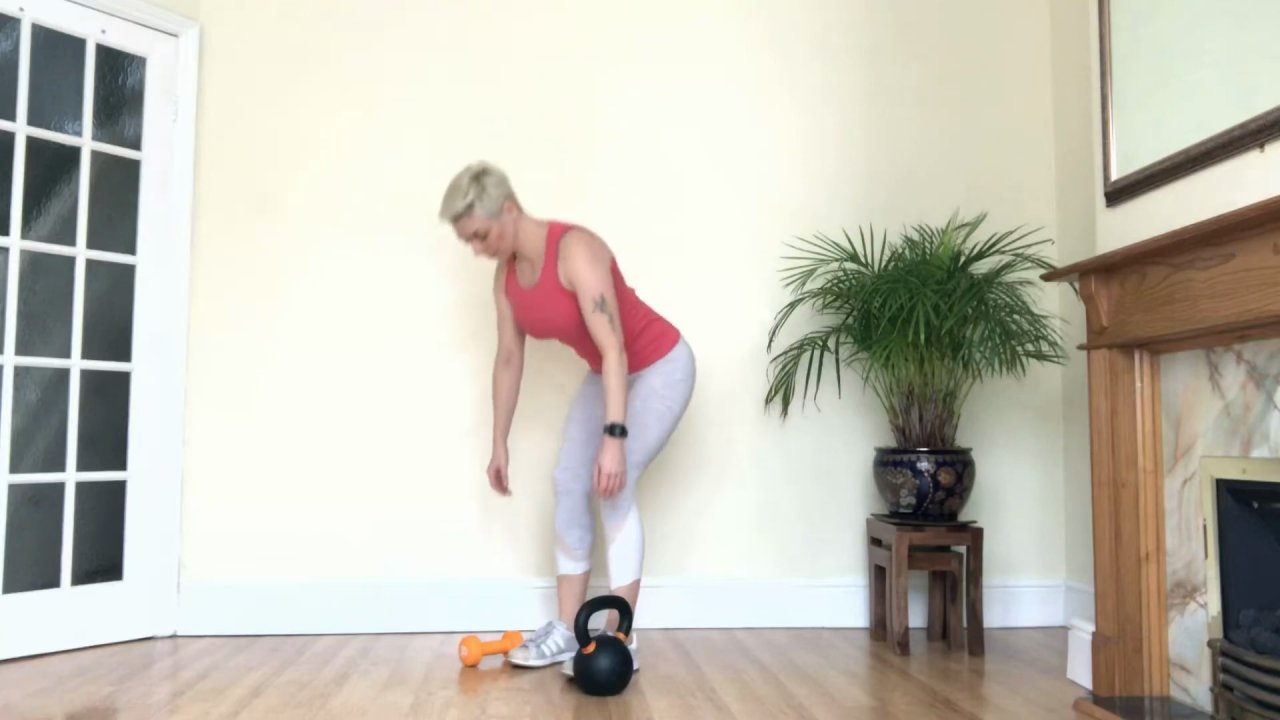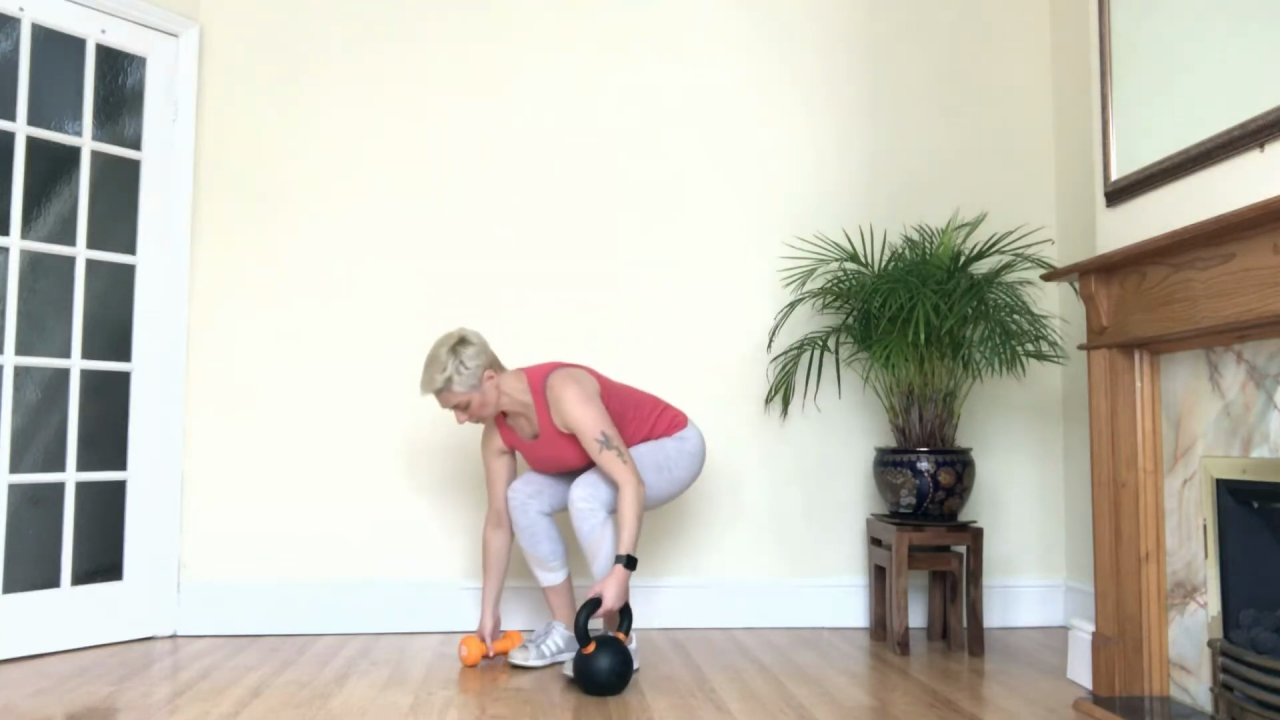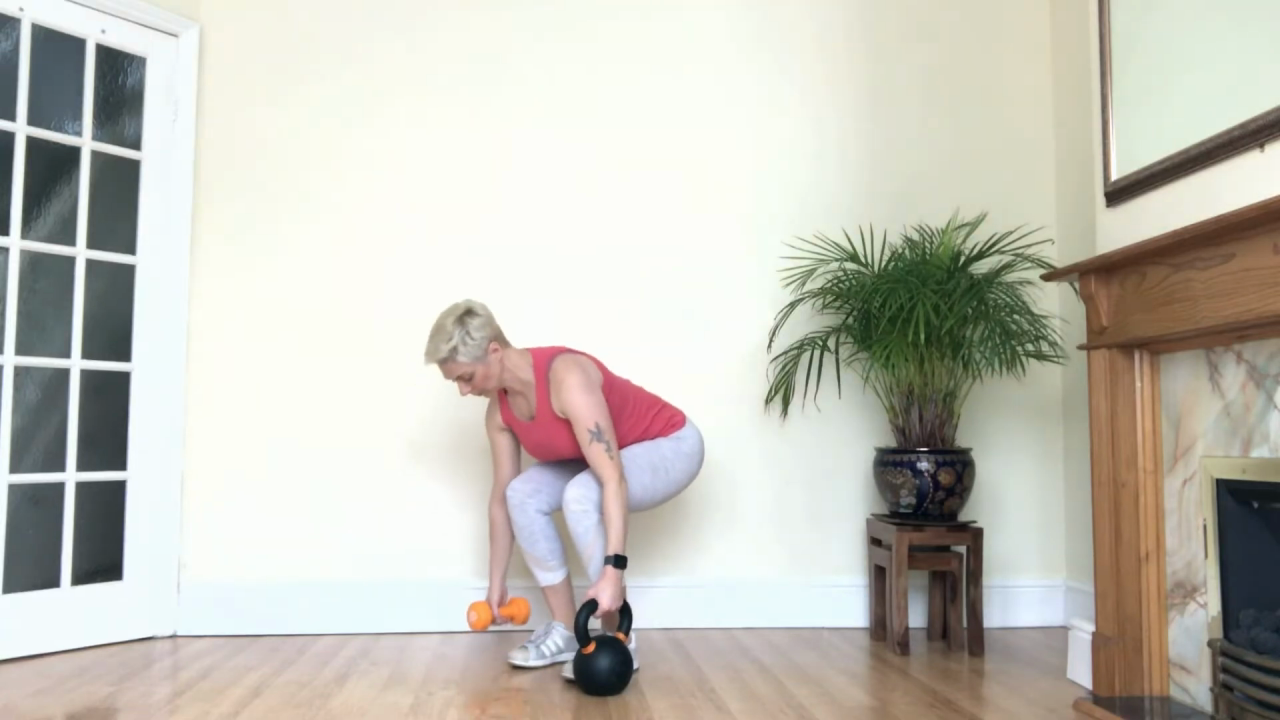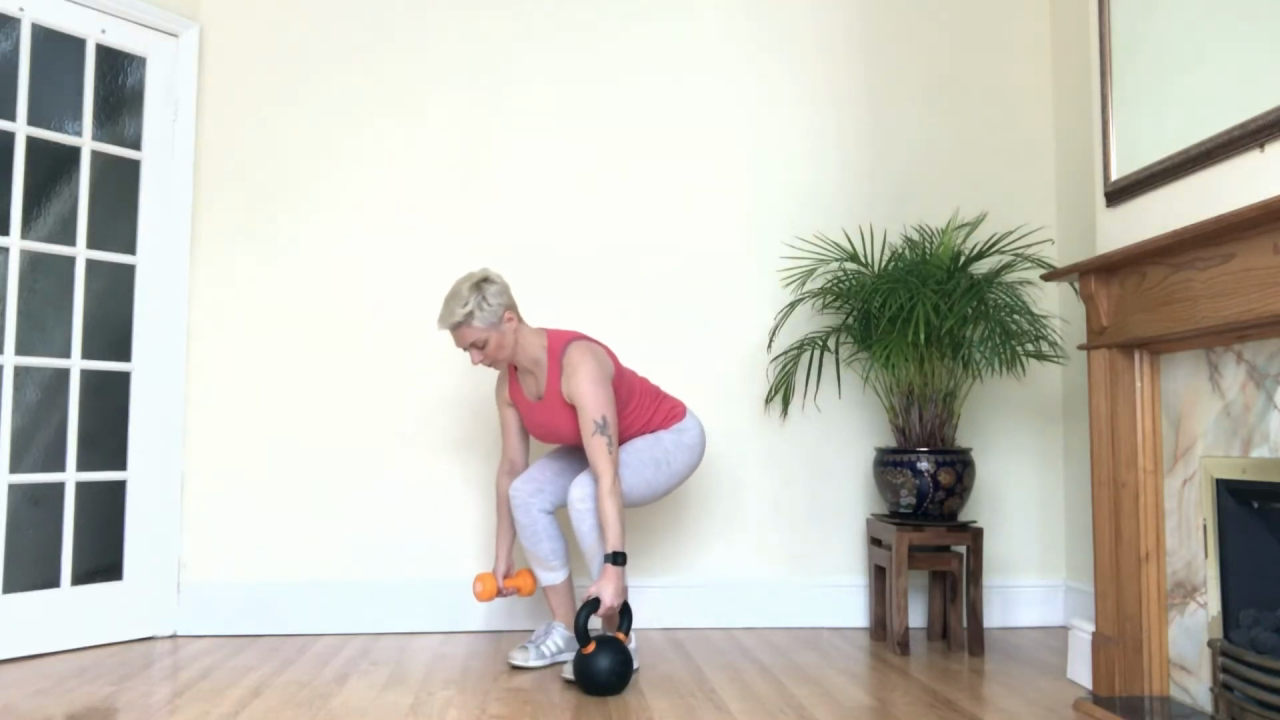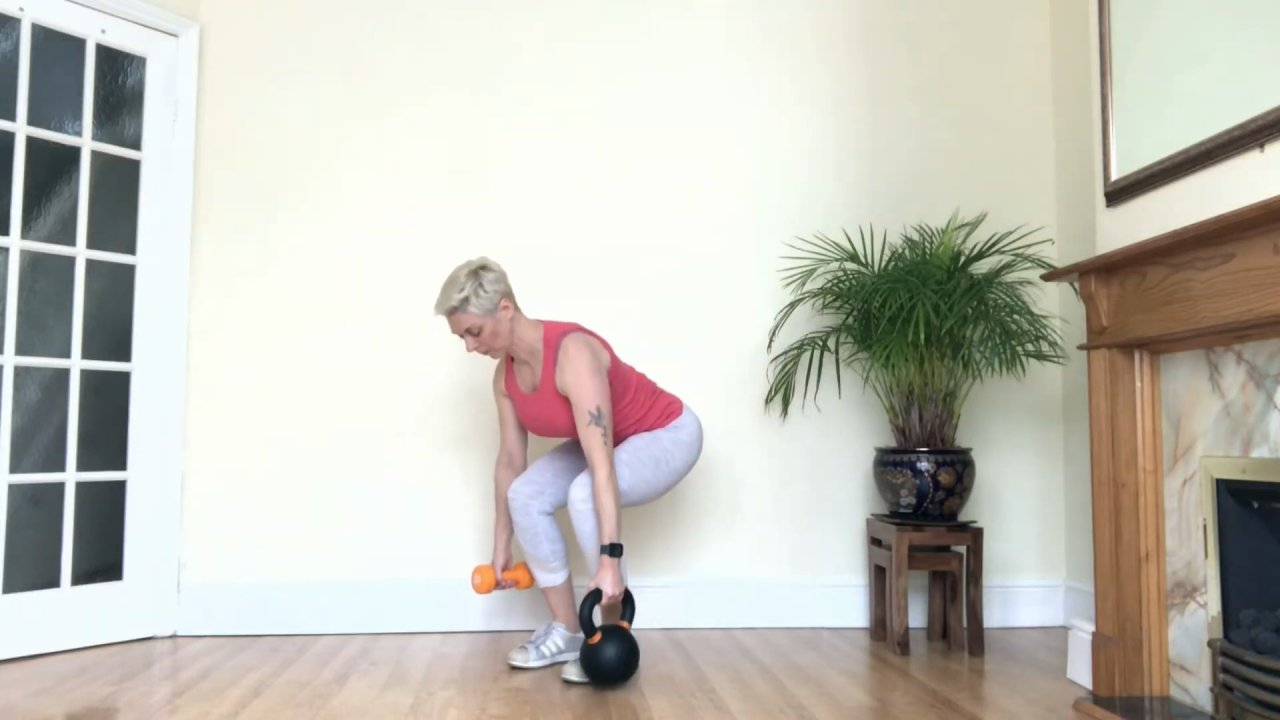
dt=1s
person 1, frame 1
left shoulder: (576, 250)
right shoulder: (507, 275)
left elbow: (615, 348)
right elbow: (508, 360)
left wrist: (615, 438)
right wrist: (499, 444)
left hip: (659, 366)
right hip: (607, 375)
left knee: (613, 486)
right knee: (569, 482)
left ankle: (620, 639)
right ankle: (567, 630)
person 1, frame 2
left shoulder: (563, 392)
right shoulder: (497, 432)
left elbow: (630, 482)
right elbow: (498, 521)
left wrist: (621, 569)
right wrist: (488, 611)
left hip: (672, 445)
right hip: (610, 455)
left knee: (587, 495)
right knee: (524, 496)
right ankle: (565, 630)
person 1, frame 3
left shoulder: (566, 378)
right shoulder: (499, 409)
left elbow: (614, 480)
right elbow: (502, 496)
left wrist: (613, 571)
right wrist: (496, 584)
left hip: (670, 446)
right hip: (608, 452)
left knee: (582, 496)
right knee: (524, 494)
right ankle: (566, 631)
person 1, frame 4
left shoulder: (577, 363)
right shoulder: (508, 382)
left elbow: (607, 477)
right elbow: (511, 470)
left wrist: (613, 569)
right wrist: (502, 556)
left hip: (670, 437)
right hip: (607, 443)
left knee: (584, 493)
right knee: (528, 492)
right ankle: (565, 631)
person 1, frame 5
left shoulder: (572, 354)
right shoulder: (506, 374)
left elbow: (602, 468)
right elbow: (510, 462)
left wrist: (610, 561)
right wrist: (501, 548)
left hip: (667, 435)
right hip: (608, 439)
left knee: (585, 495)
right knee: (527, 495)
right ankle: (566, 632)
